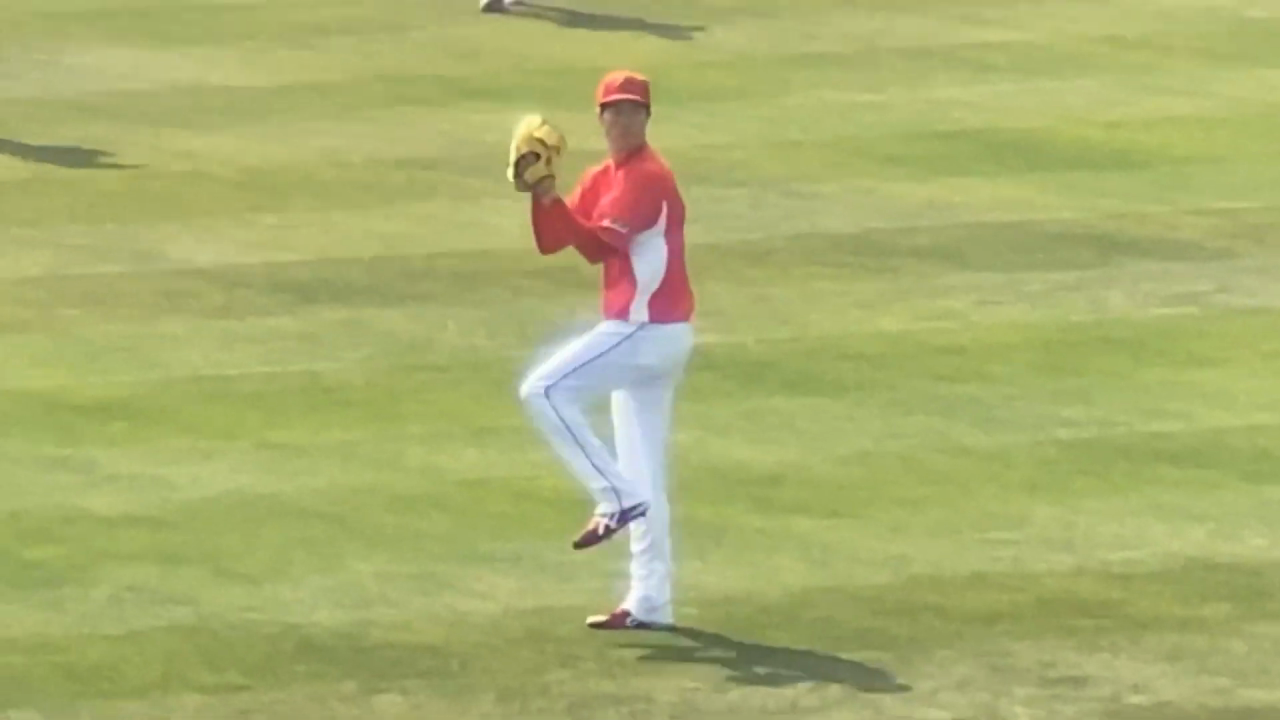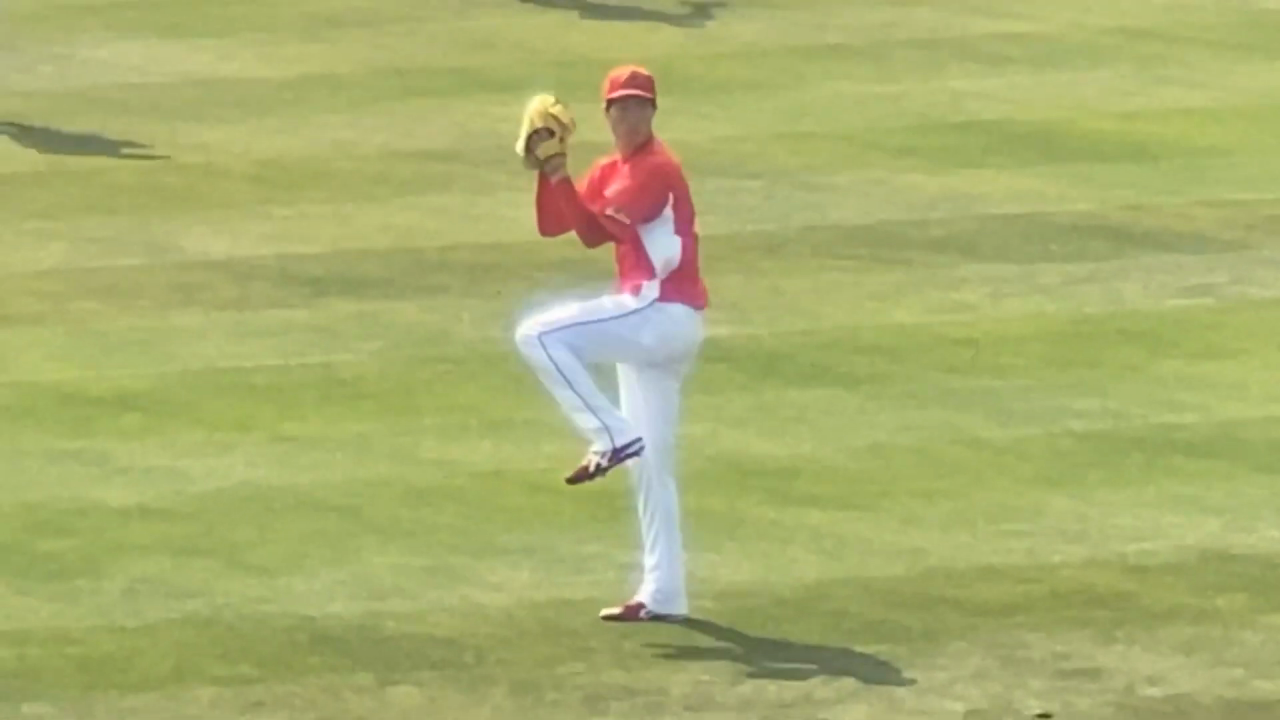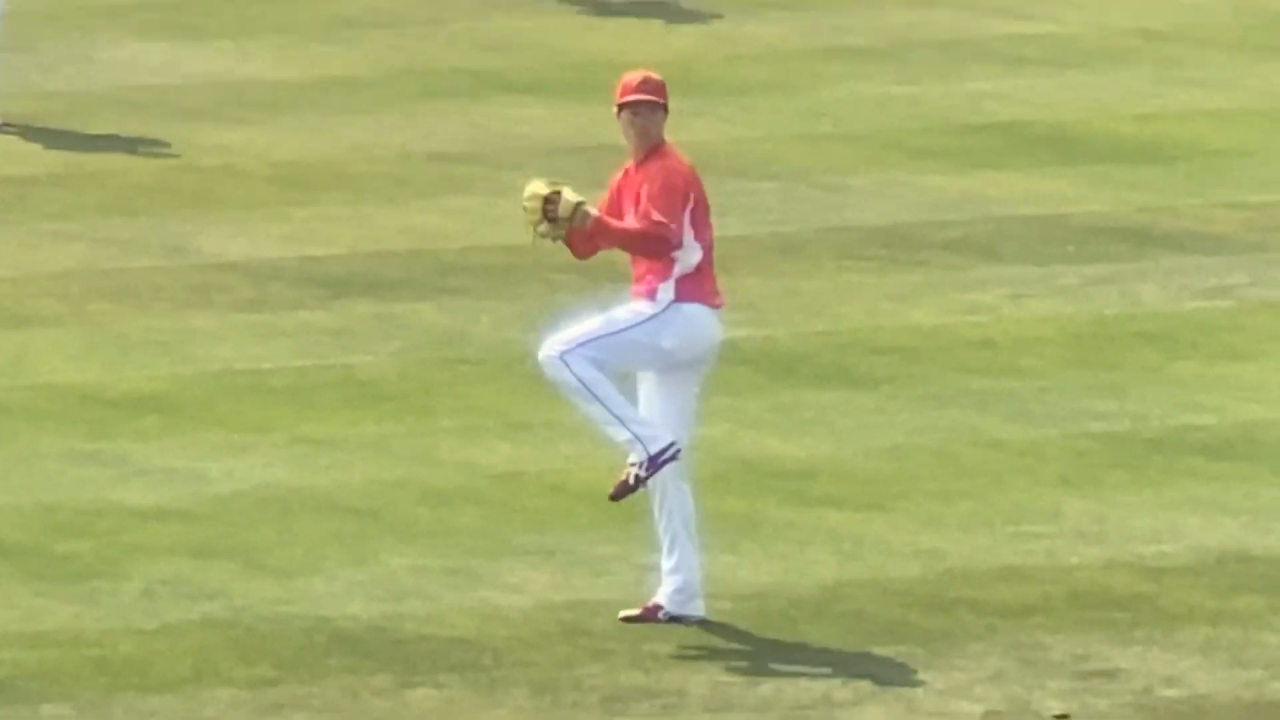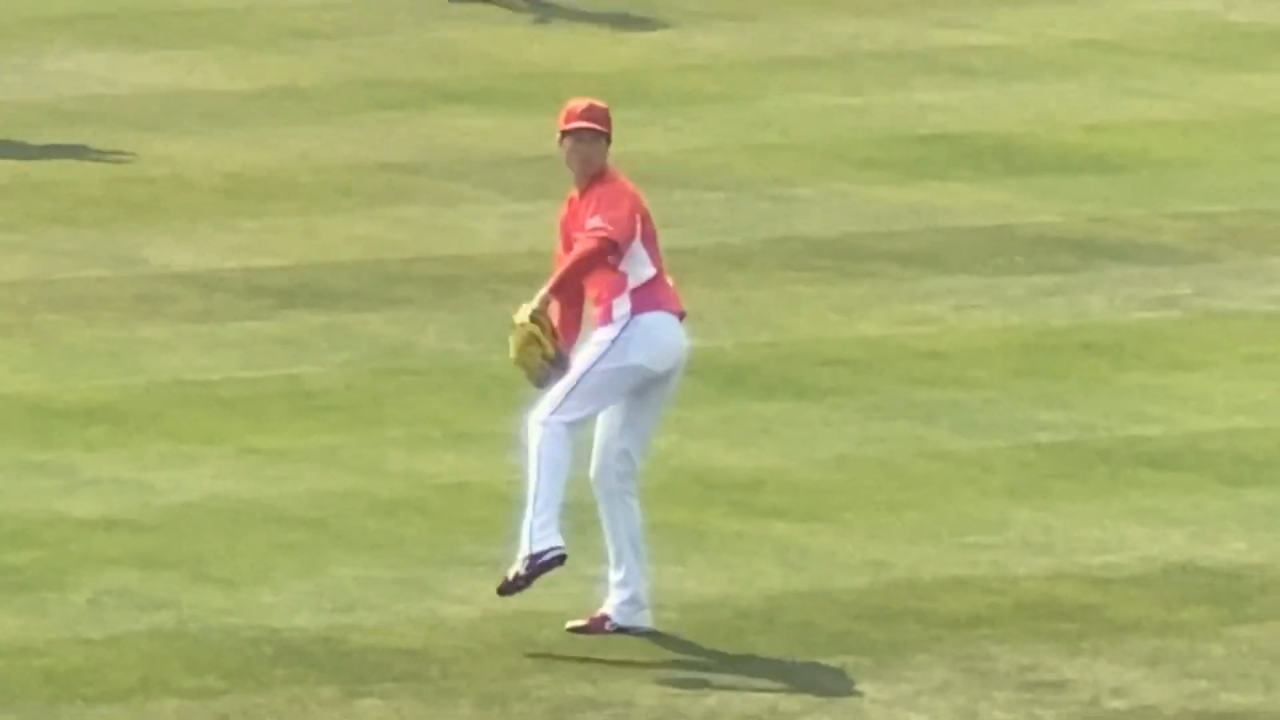
dt=0.4s
person 1, frame 1
left shoulder: (649, 176)
right shoulder: (600, 178)
left elbow: (596, 246)
right elbow: (551, 242)
left wrist: (554, 197)
right wrist: (541, 194)
left hip: (649, 326)
right hip: (646, 330)
left knee: (541, 392)
right knee: (638, 469)
left ankle: (613, 500)
right ankle: (649, 602)
person 1, frame 2
left shoulder: (656, 168)
right shoulder: (609, 170)
left elbow: (594, 231)
right elbow: (551, 224)
left wrist: (561, 179)
right wrist: (547, 172)
left hip: (660, 313)
right hip: (659, 320)
left knee: (536, 335)
right knee: (649, 463)
left ankle: (610, 436)
right ankle: (663, 595)
person 1, frame 3
left shoulder: (667, 171)
right shoulder: (627, 178)
left elbow: (660, 238)
right elbow: (592, 242)
left wrist: (595, 222)
right wrist: (569, 222)
left hip: (676, 313)
right hip: (685, 322)
left knee: (559, 354)
right knee: (666, 465)
left ankle: (646, 447)
right ankle: (680, 597)
person 1, frame 4
left shoulder: (612, 194)
right shoulder: (572, 209)
left elbow: (605, 243)
right elbow: (577, 288)
left wrist: (548, 291)
right wrist: (561, 354)
left hip: (639, 328)
right hip: (662, 338)
left knee: (549, 420)
right knee: (611, 473)
left ankle: (540, 544)
right ankle: (628, 607)
